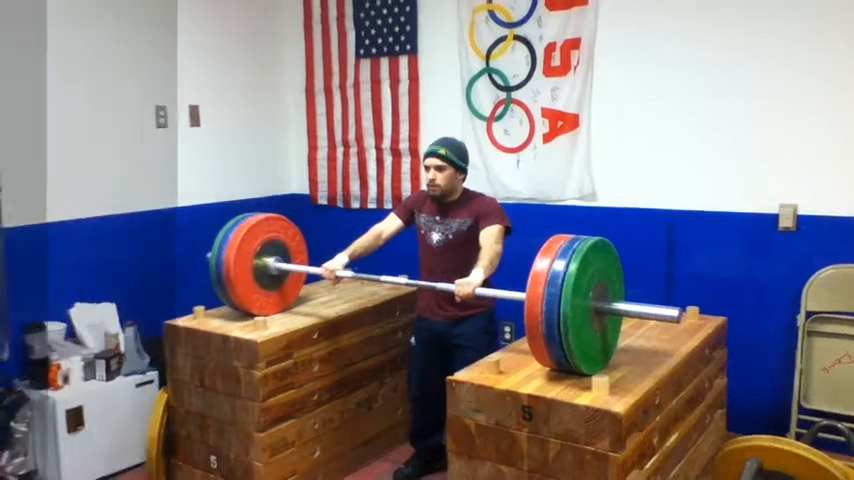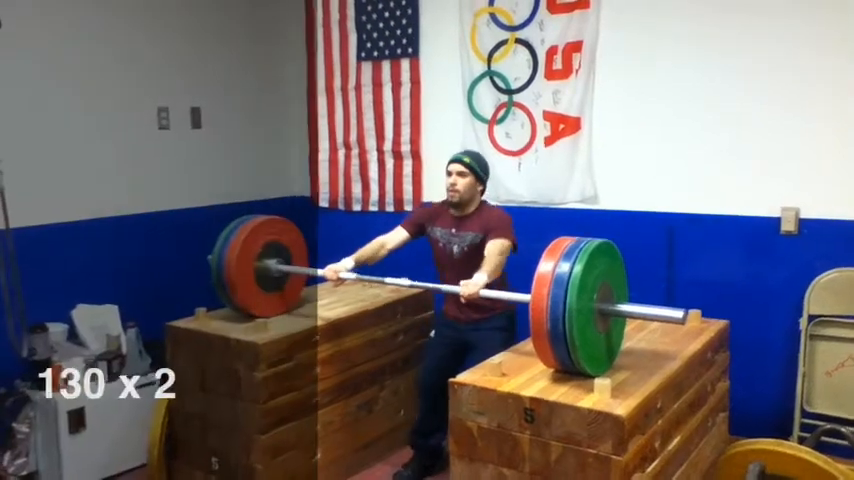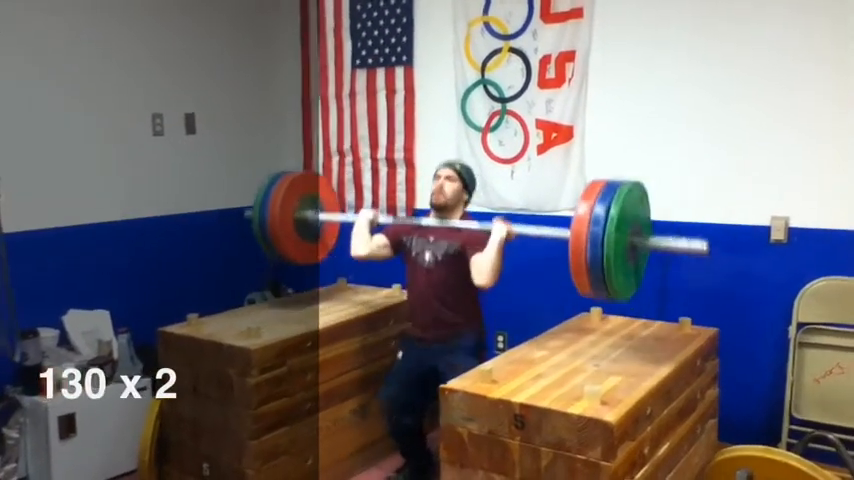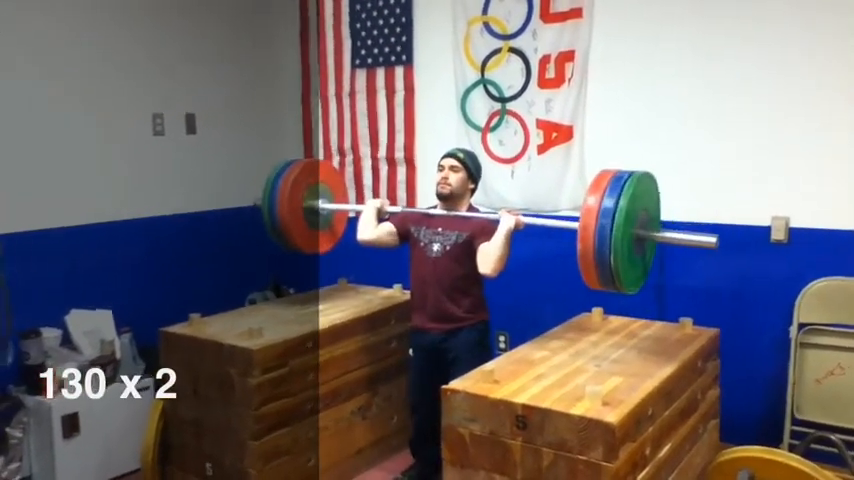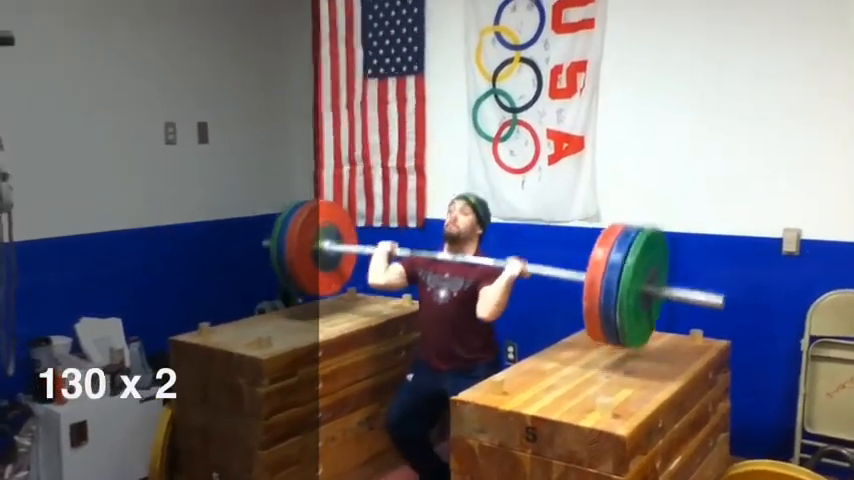
dt=1s
person 1, frame 1
left shoulder: (484, 207)
right shoulder: (418, 202)
left elbow: (492, 244)
right elbow: (381, 231)
left wrist: (476, 278)
right wrist: (344, 258)
left hip: (472, 321)
right hip: (429, 317)
right knee: (422, 390)
person 1, frame 2
left shoulder: (495, 219)
right shoulder: (430, 214)
left elbow: (496, 255)
right elbow: (387, 242)
left wrist: (480, 280)
right wrist: (349, 262)
left hip: (492, 322)
right hip: (452, 318)
right knee: (431, 385)
right ankle: (427, 453)
person 1, frame 3
left shoulder: (473, 235)
right shoulder: (408, 230)
left elbow: (483, 279)
right elbow: (361, 251)
left wrist: (498, 237)
right wrist: (364, 219)
left hip: (461, 344)
right hip: (418, 340)
right knee: (398, 409)
person 1, frame 4
left shoulder: (481, 225)
right shoulder: (414, 219)
left elbow: (489, 267)
right elbow: (367, 236)
left wrist: (506, 228)
right wrist: (372, 208)
left hip: (466, 334)
right hip: (423, 331)
right knee: (422, 405)
person 1, frame 5
left shoulder: (486, 270)
right shoulder: (422, 262)
left elbow: (487, 312)
right elbow: (379, 281)
left wrist: (509, 276)
right wrist: (382, 252)
left hip: (474, 370)
right hip: (430, 367)
right knee: (399, 423)
